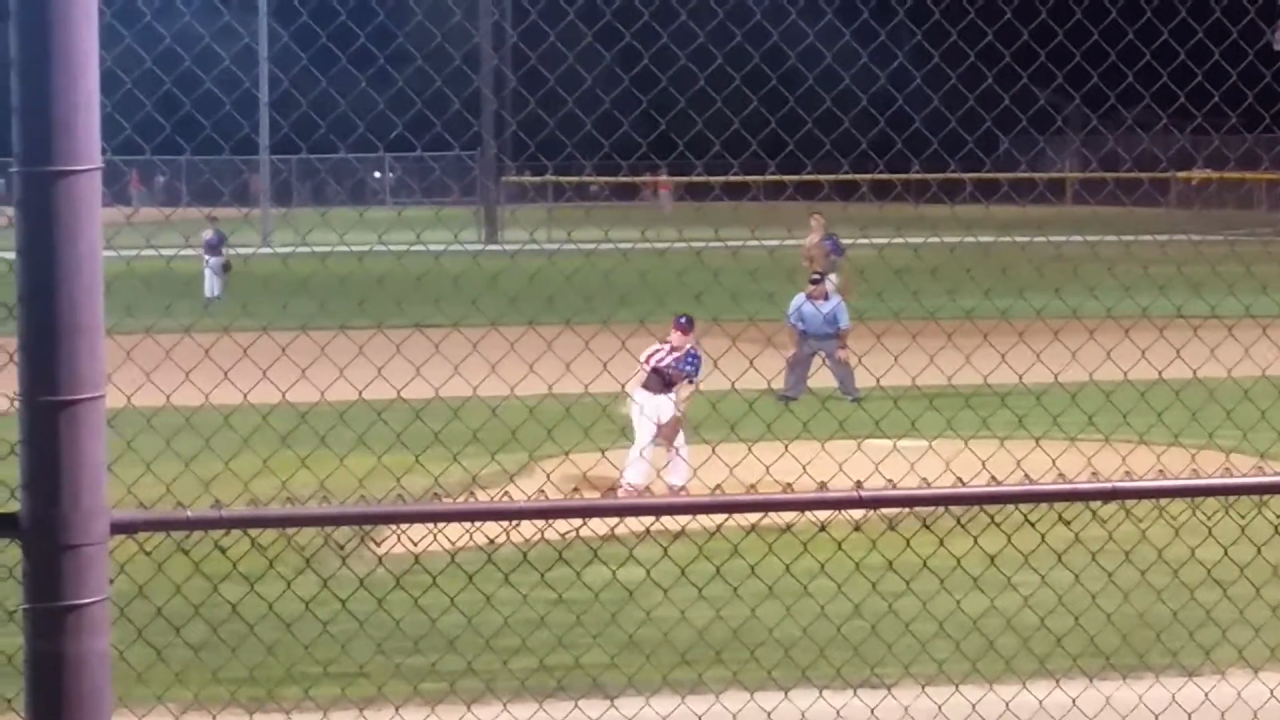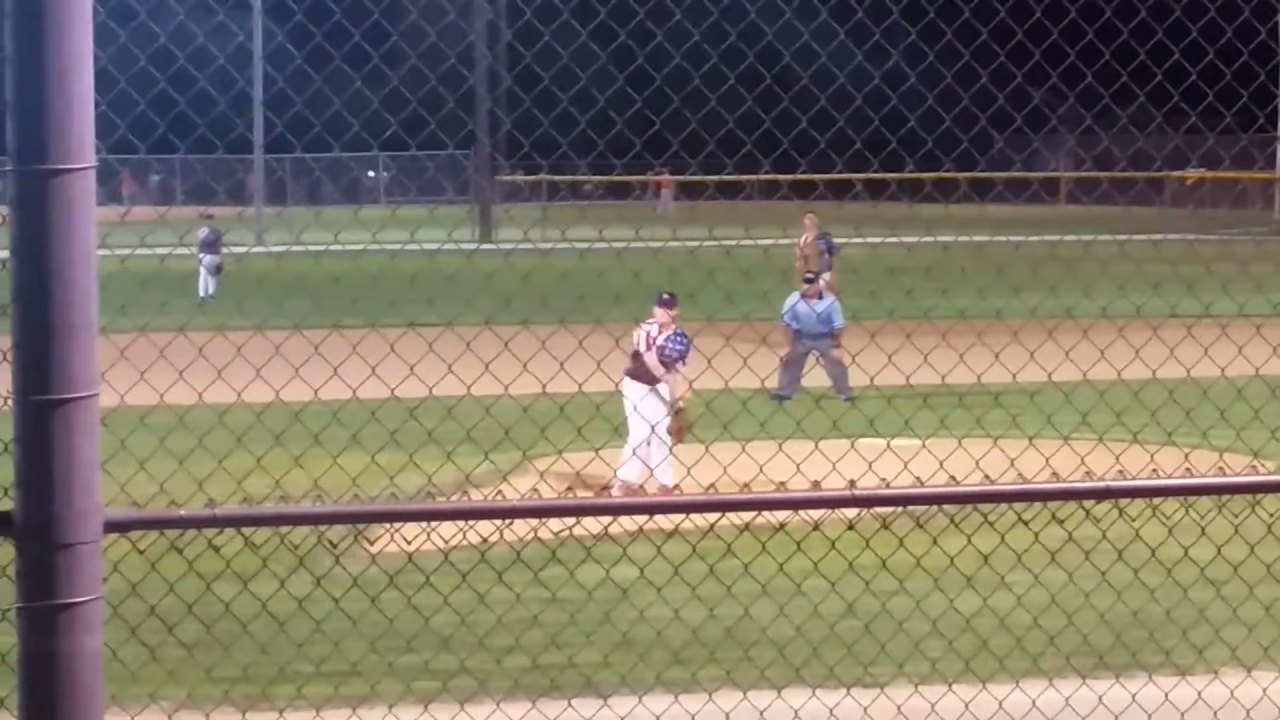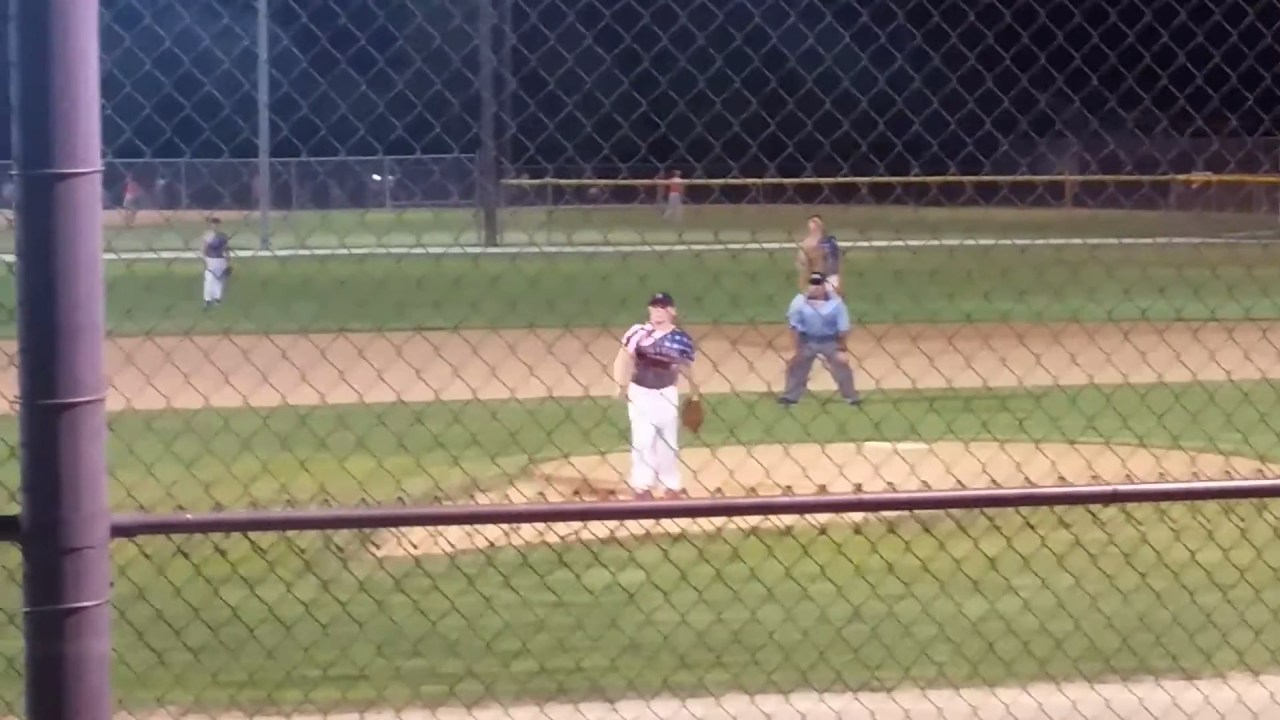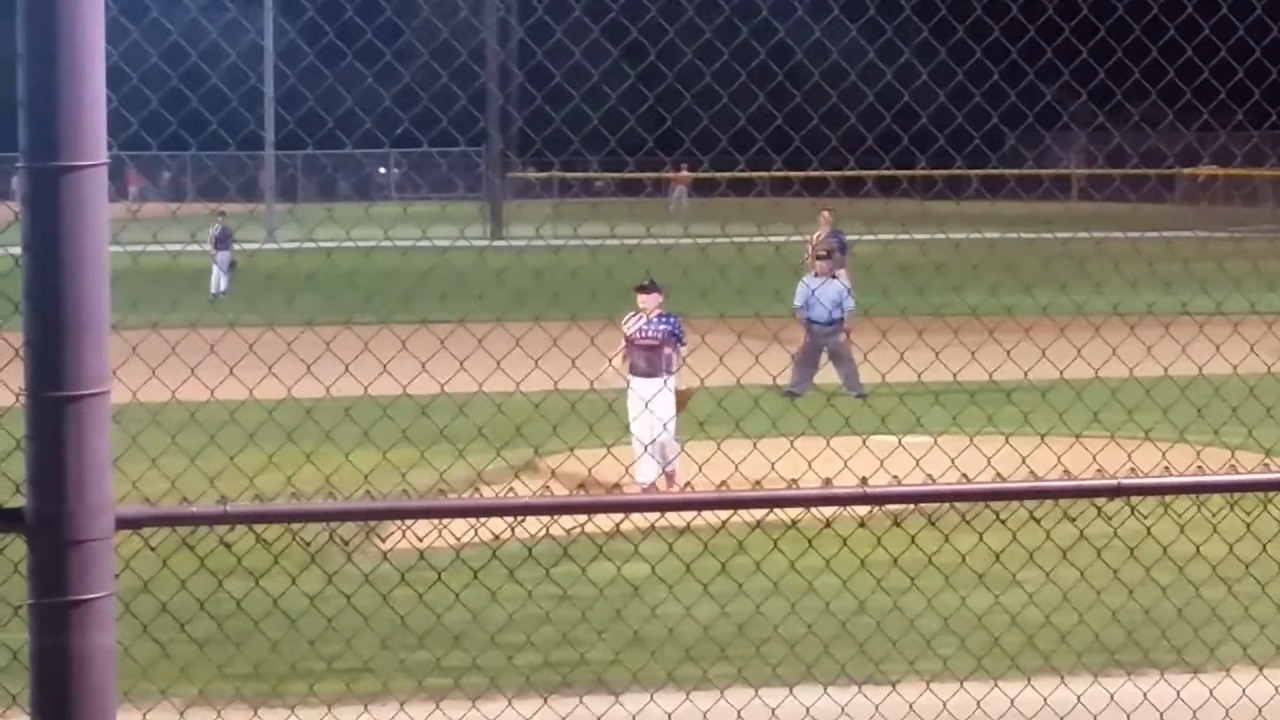
dt=0.3s
person 1, frame 1
left shoulder: (694, 358)
right shoulder: (659, 349)
left elbow: (689, 385)
right elbow: (641, 374)
left wrist: (678, 410)
right wrist: (631, 401)
left hip: (668, 396)
right hip: (644, 394)
left knee: (677, 440)
right knee: (645, 440)
left ankle: (676, 483)
right ankle: (631, 483)
person 1, frame 2
left shoulder: (682, 339)
right shoulder: (647, 330)
left elbow: (678, 370)
right elbow: (652, 363)
left wrist: (679, 397)
right wrist: (674, 387)
left hip: (660, 388)
right hip: (635, 385)
left knee: (662, 436)
right knee: (638, 434)
left ankle: (665, 481)
right ankle: (627, 480)
person 1, frame 3
left shoulder: (681, 339)
right shoulder: (639, 332)
left elbow: (686, 366)
right elbow: (622, 357)
left wrist: (694, 391)
right wrist: (620, 384)
left hip: (666, 393)
right hip: (640, 391)
left knee: (668, 440)
right knee: (642, 439)
left ankle: (672, 485)
right ankle: (641, 485)
person 1, frame 4
left shoulder: (671, 321)
right shoulder: (630, 321)
left elbow: (679, 351)
right elbow: (625, 350)
left wrist: (677, 380)
right wrist: (611, 367)
left hip: (663, 384)
right hip: (637, 384)
left knee: (665, 431)
right knee: (640, 433)
left ankle: (668, 468)
right ankle: (646, 480)
